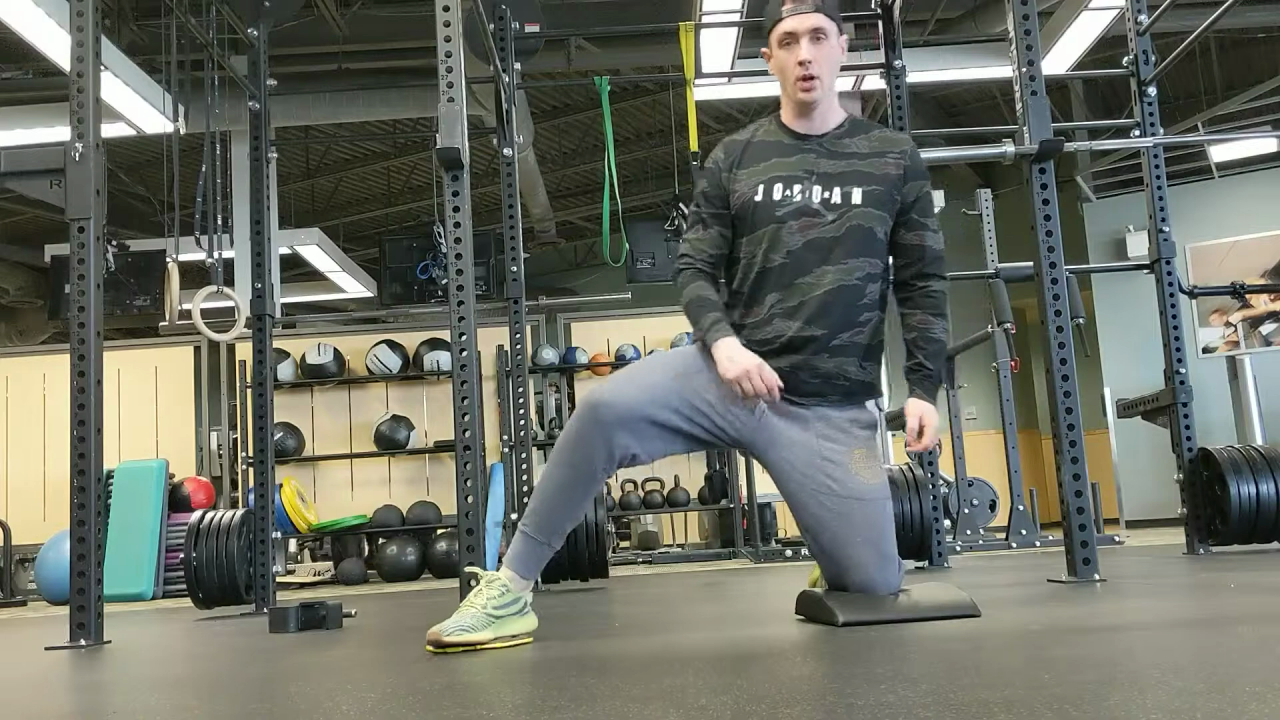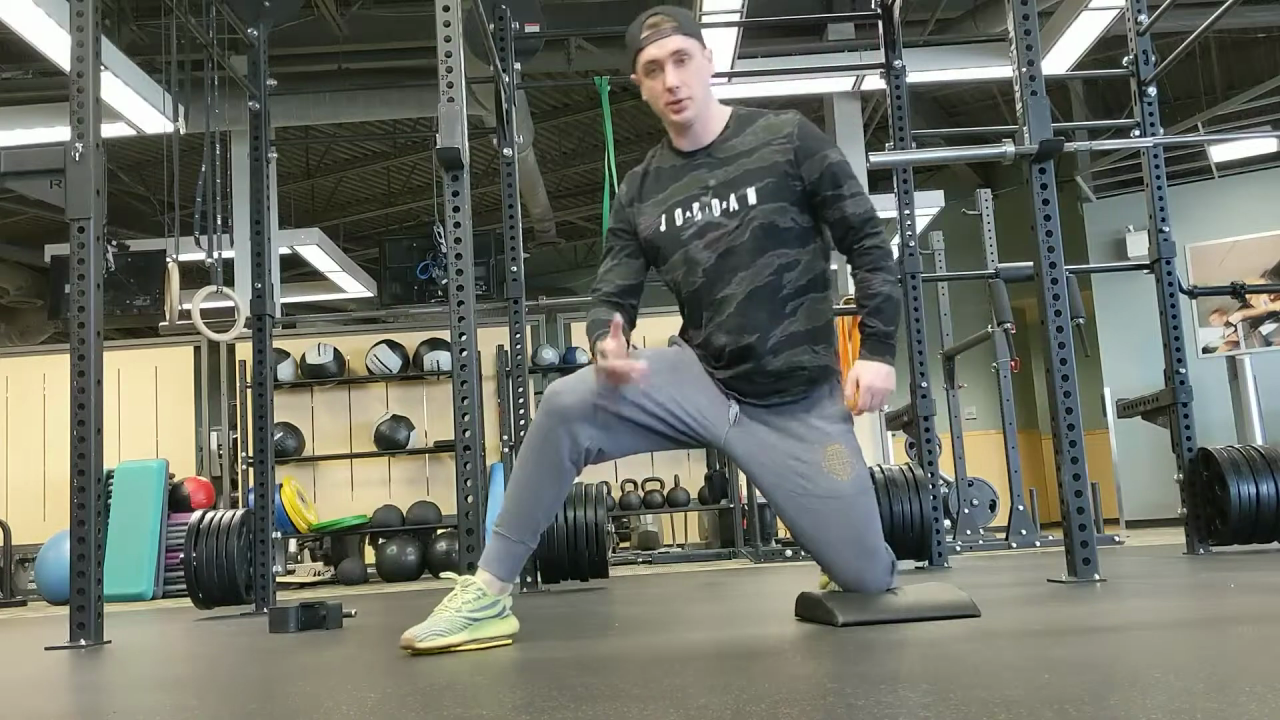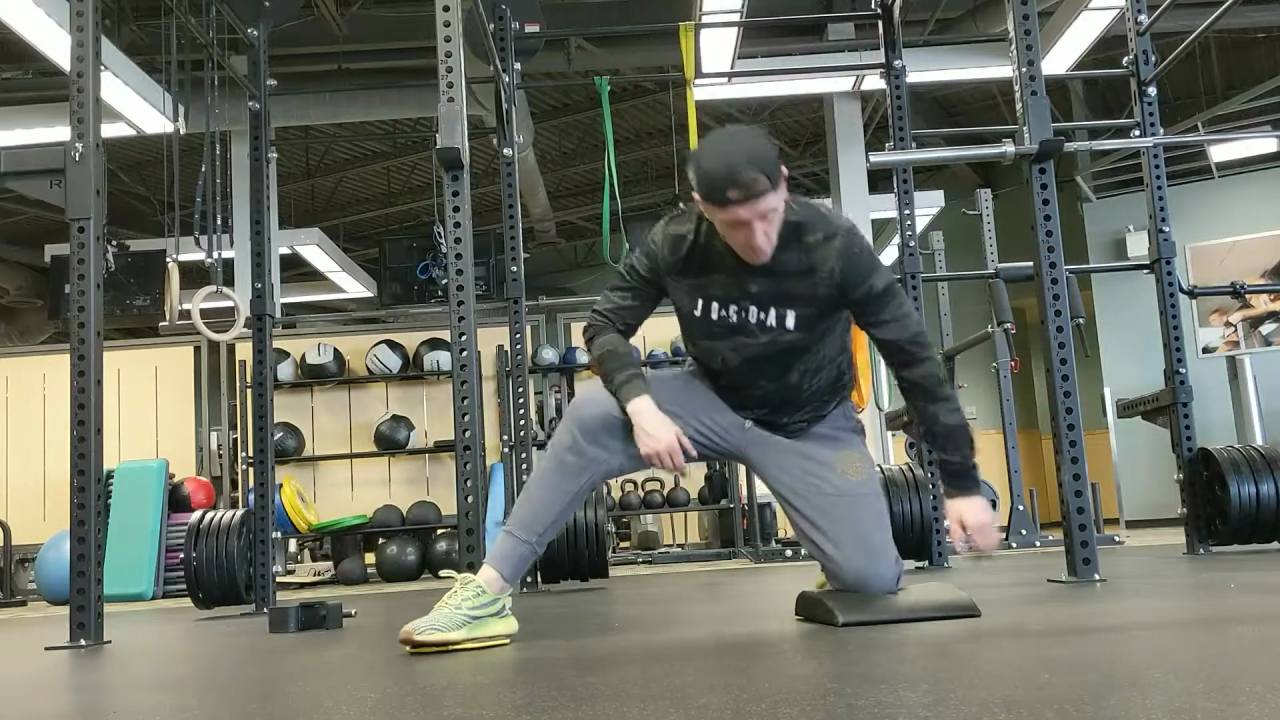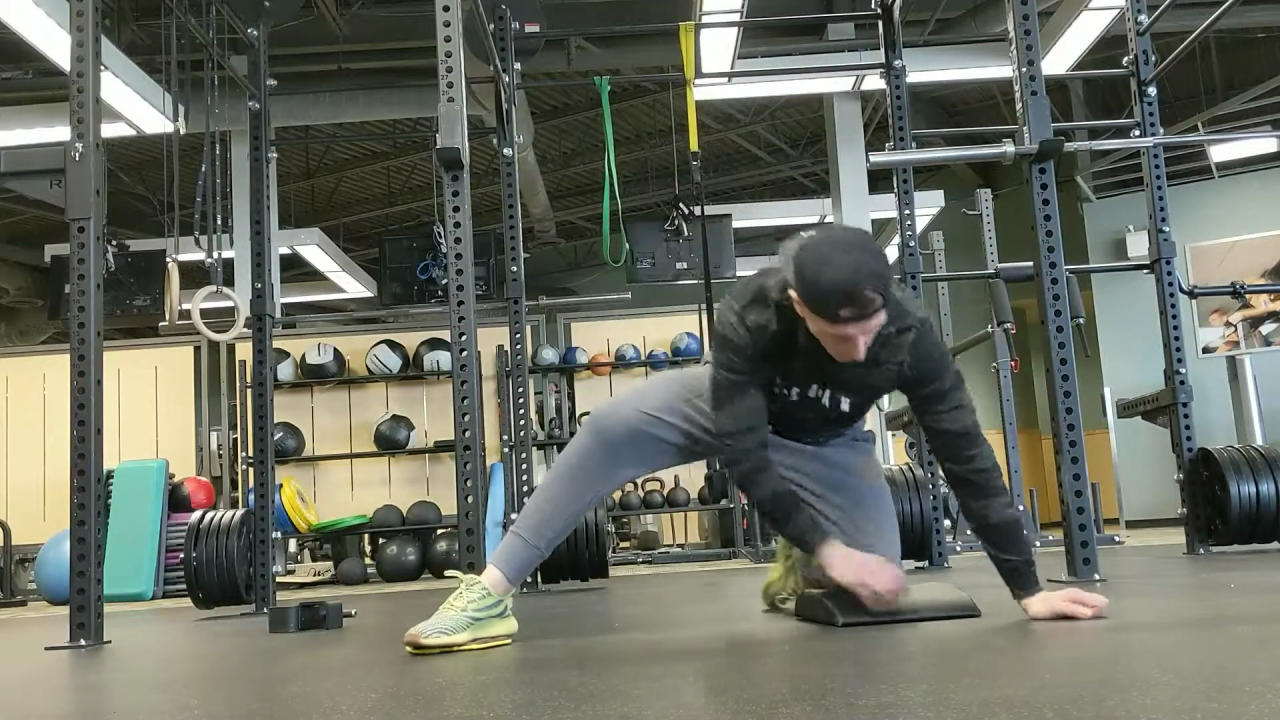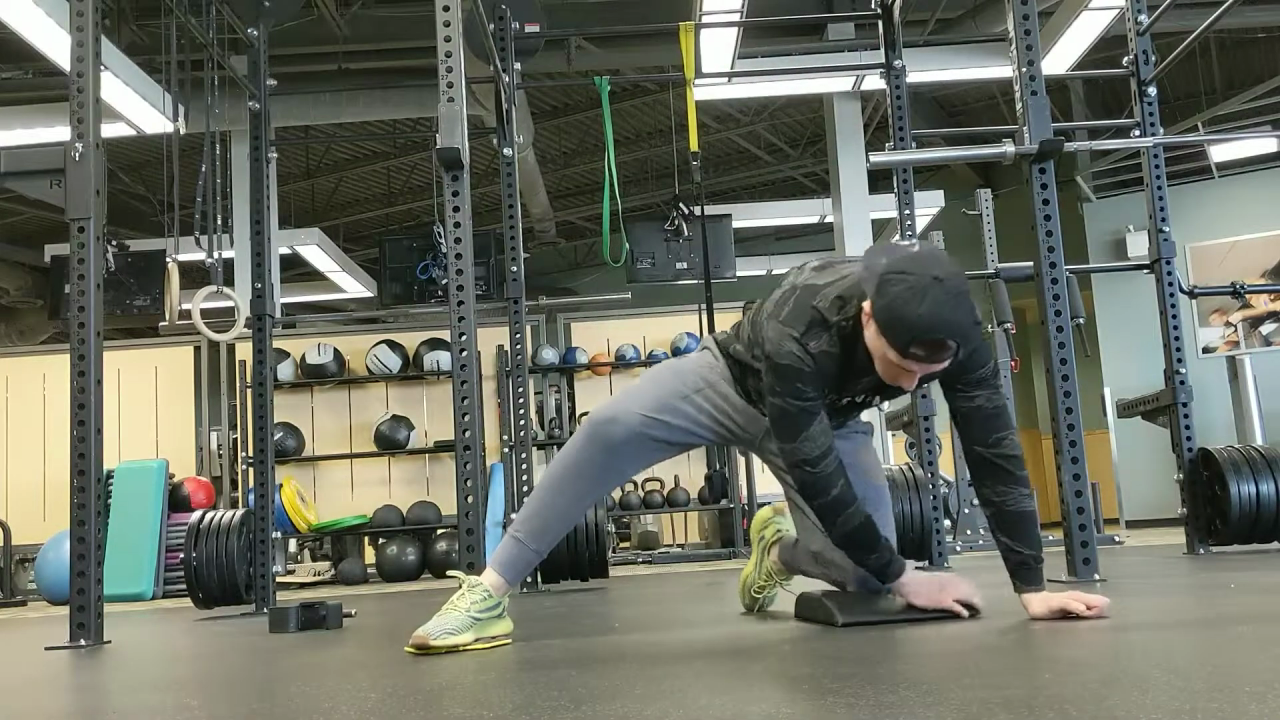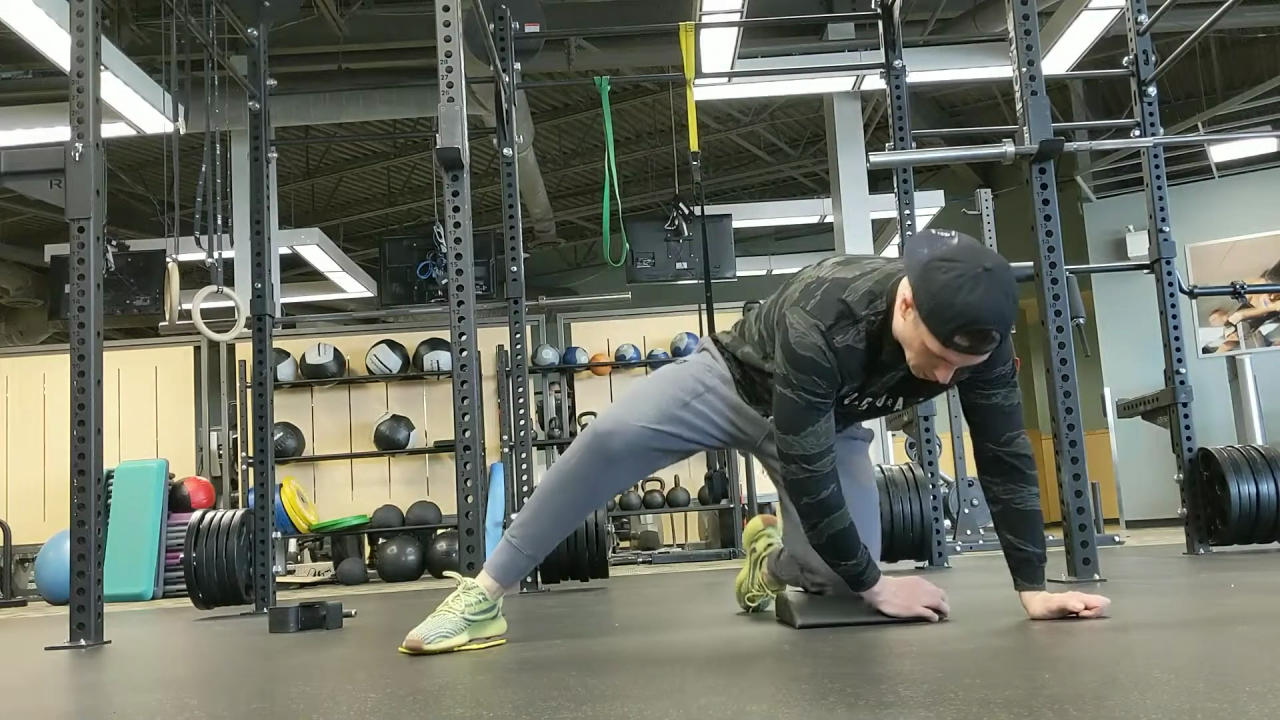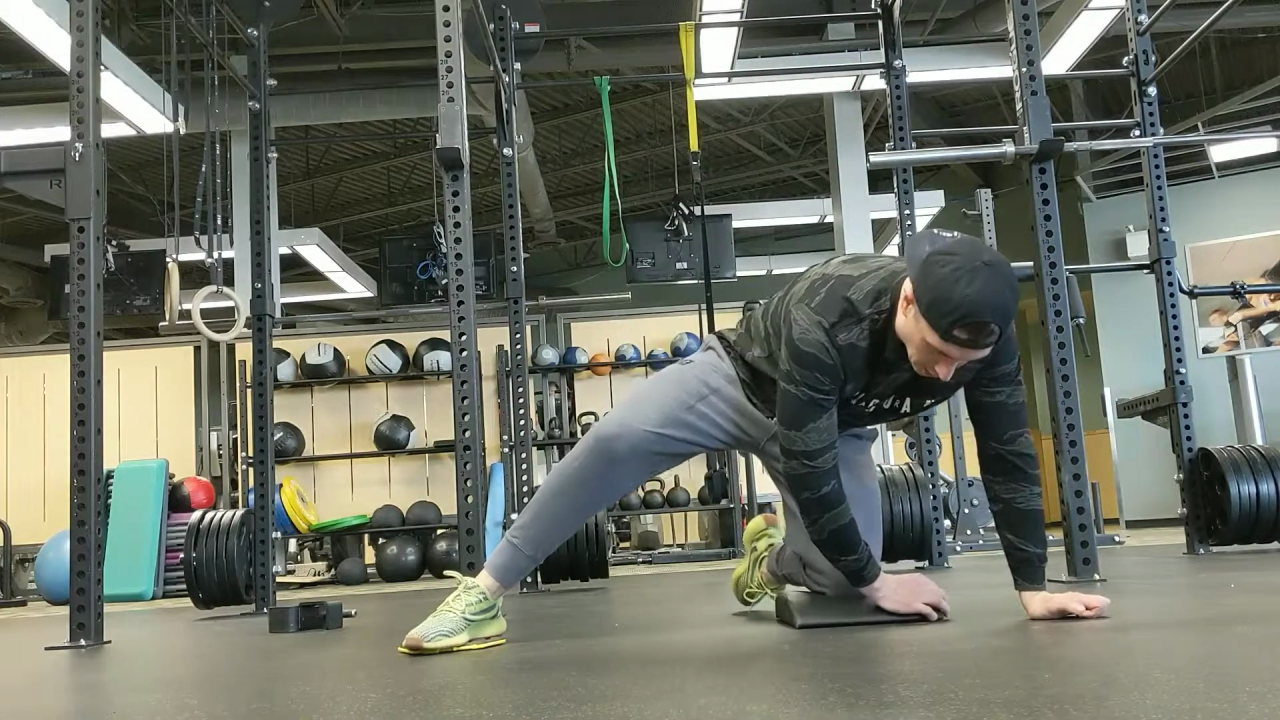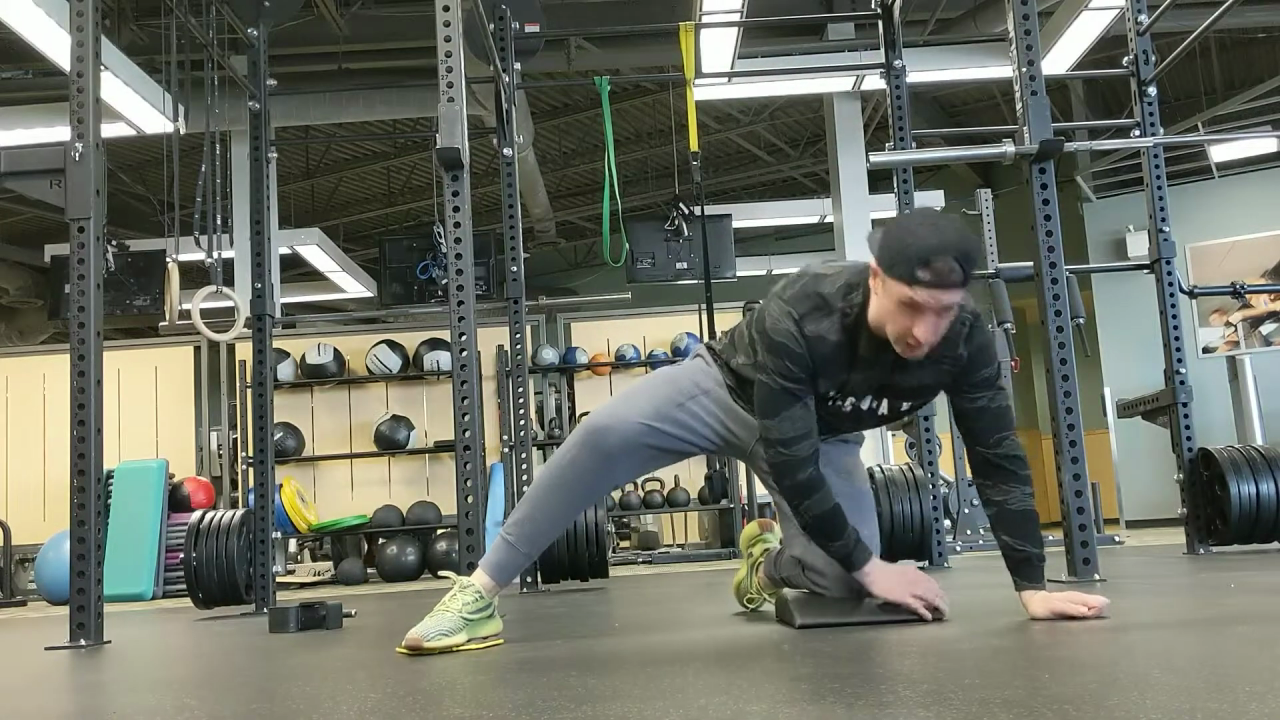
dt=0.4s
person 1, frame 1
left shoulder: (894, 158)
right shoulder: (735, 159)
left elbow: (924, 286)
right elbow: (694, 270)
left wrist: (925, 388)
right wrist: (723, 344)
left hip: (830, 405)
right hip: (734, 370)
left knee: (874, 585)
right knee: (607, 408)
left ankle: (835, 566)
right ankle: (511, 589)
person 1, frame 2
left shoulder: (787, 139)
right shoulder: (639, 193)
left elbow: (867, 245)
right elbow: (613, 296)
left wrist: (876, 351)
right wrist: (608, 344)
left hip: (797, 401)
right hip: (700, 376)
left knee: (866, 577)
right knee: (568, 404)
right ankle: (488, 595)
person 1, frame 3
left shoulder: (834, 248)
right shoulder: (673, 243)
left elbow: (915, 359)
right elbow: (603, 327)
left wrist: (962, 486)
right wrist: (639, 404)
left hip: (812, 428)
right hip: (715, 400)
left knee: (872, 579)
right knee: (591, 415)
right ankle: (489, 592)
person 1, frame 4
left shoulder: (907, 335)
right shoulder: (750, 315)
left elbow: (966, 456)
right elbow: (746, 453)
left wrist: (1027, 587)
right wrist: (826, 549)
left hip: (826, 439)
right hip: (734, 404)
left knee: (878, 581)
right knee: (615, 425)
left ankle: (797, 552)
right ankle: (492, 592)
person 1, frame 5
left shoulder: (952, 331)
right shoulder: (798, 322)
left elbow: (995, 454)
right elbow: (813, 472)
left wrist: (1031, 586)
right wrist: (902, 577)
left hip: (829, 416)
right hip: (737, 377)
left knee: (863, 570)
right knee: (614, 425)
left ankle: (780, 545)
right ankle: (489, 594)
person 1, frame 6
left shoulder: (978, 334)
right shoulder: (822, 317)
left elbow: (1005, 458)
right elbow: (804, 468)
left wrist: (1032, 586)
right wrist: (875, 584)
left hip: (826, 420)
right hip: (737, 379)
left knee: (840, 576)
right knee: (613, 438)
left ankle: (772, 554)
right ankle: (482, 597)
person 1, frame 7
left shoulder: (984, 335)
right shoulder: (827, 317)
left elbow: (1009, 458)
right elbow: (806, 467)
left wrist: (1032, 586)
right wrist: (875, 579)
left hip: (831, 423)
right hip: (742, 378)
left knee: (846, 576)
right knee: (617, 440)
left ankle: (773, 553)
right ankle: (485, 595)
person 1, frame 8
left shoulder: (964, 338)
right shoulder: (805, 314)
left elbow: (998, 459)
right elbow: (784, 456)
left wrist: (1035, 586)
right wrist: (872, 566)
left hip: (819, 434)
right hip: (730, 391)
left knee: (849, 583)
right knee: (604, 436)
left ankle: (772, 557)
right ankle: (478, 596)
